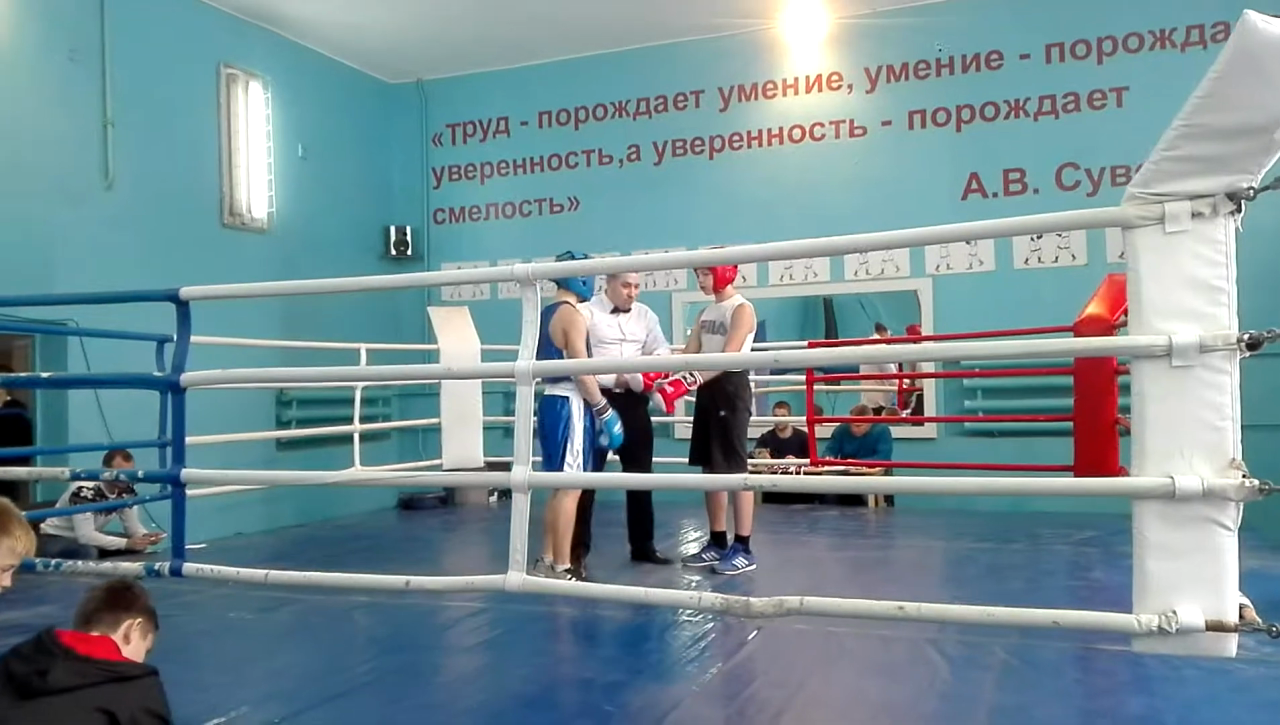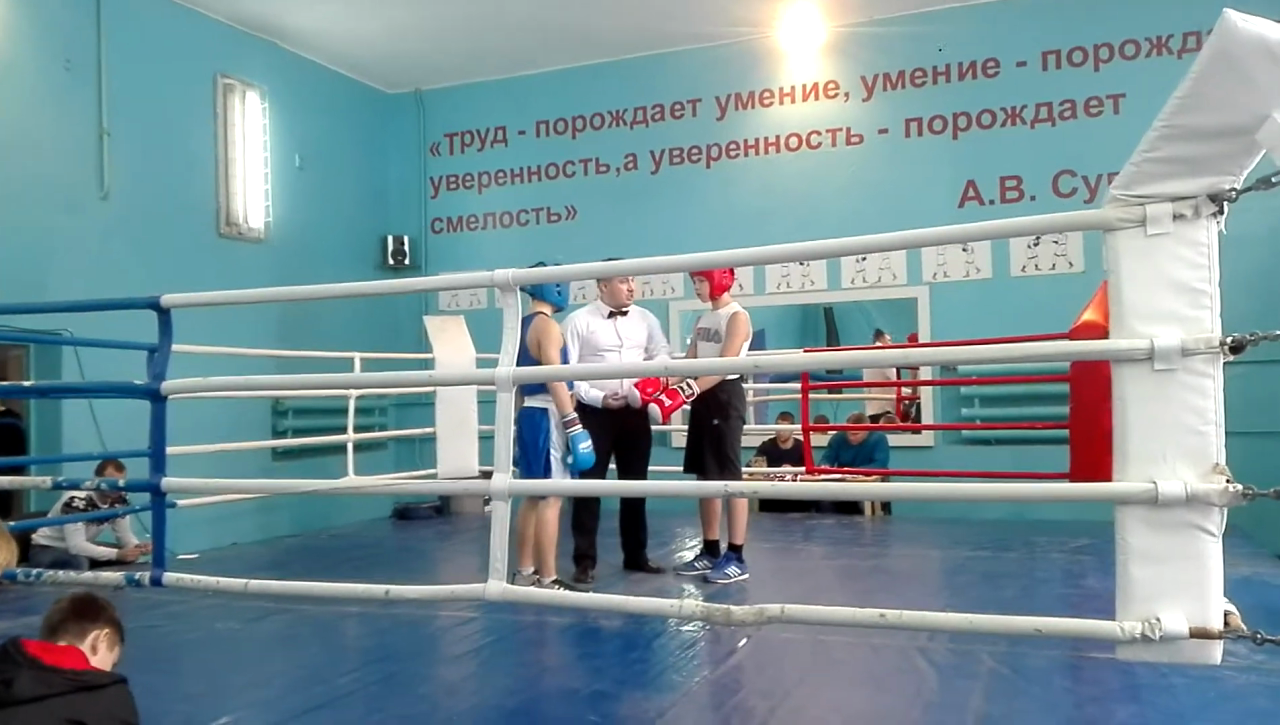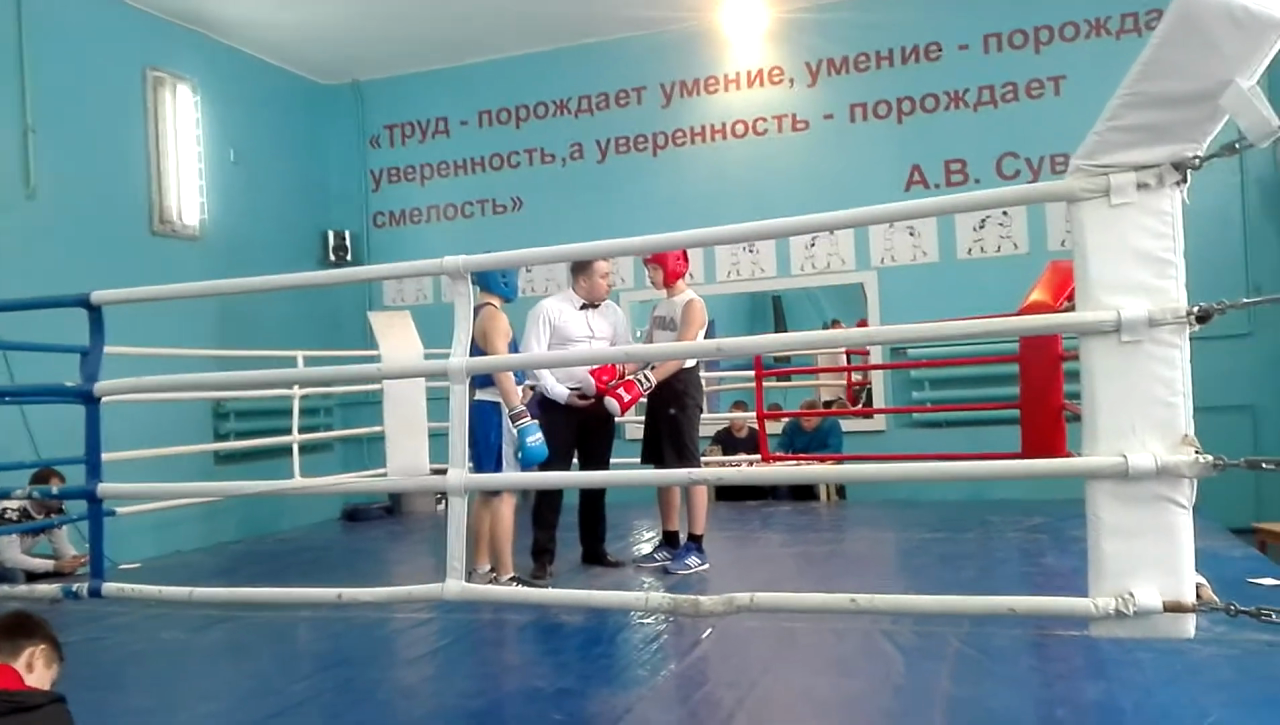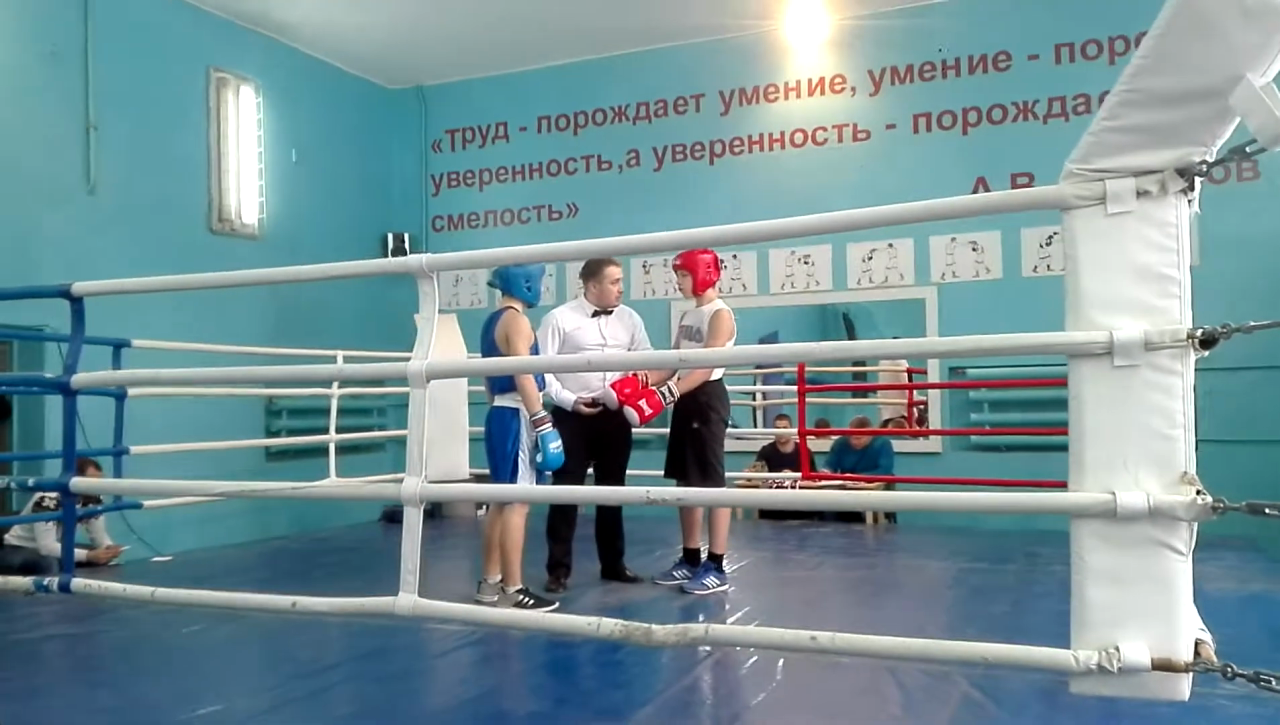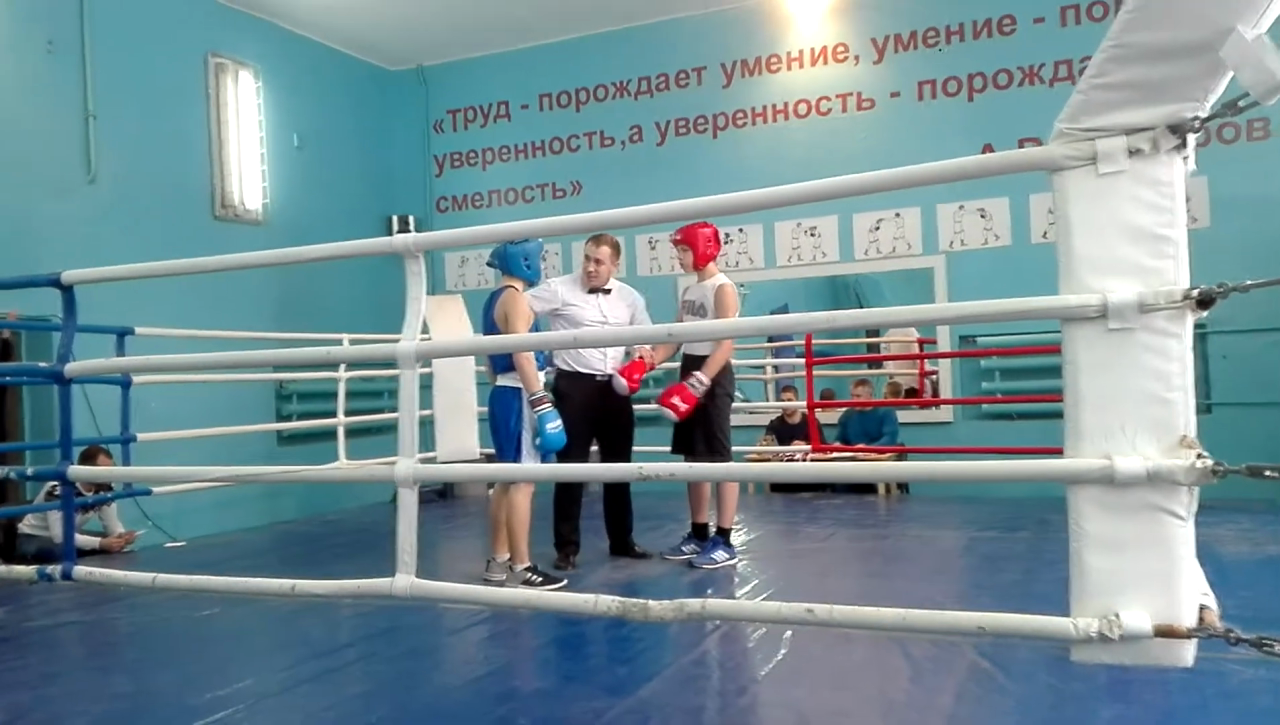
dt=1s
person 1, frame 1
left shoulder: (546, 314)
right shoulder: (572, 315)
right elbow: (581, 370)
right wrist: (603, 409)
left hip: (551, 401)
right hip: (570, 404)
left knee: (558, 486)
right knee: (570, 488)
left ankle: (546, 560)
right ankle: (561, 568)
person 1, frame 2
left shoulder: (523, 325)
right shoulder: (548, 325)
right elbow: (555, 380)
left wrist: (517, 426)
right wrist: (574, 425)
left hip: (528, 414)
right hip: (546, 416)
left knee: (533, 496)
right knee: (550, 498)
left ankle: (525, 571)
right ankle: (547, 579)
person 1, frame 3
left shoulder: (472, 317)
right shoulder: (495, 316)
right elbow: (501, 371)
right wrist: (521, 417)
left hip: (481, 406)
right hip: (498, 408)
left knee: (487, 492)
right knee: (504, 494)
left ankle: (481, 570)
right ankle: (505, 577)
person 1, frame 4
left shoulder: (492, 321)
right shoulder: (517, 320)
right elbow: (523, 376)
right wrist: (543, 422)
left hip: (499, 413)
right hip: (517, 416)
left knee: (501, 501)
right knee: (517, 504)
left ankle: (490, 582)
right ankle: (512, 590)
person 1, frame 5
left shoulder: (493, 300)
right shoulder: (516, 299)
right elbow: (521, 356)
right wrist: (541, 402)
left hip: (502, 393)
right hip: (519, 395)
left knee: (506, 481)
right knee: (522, 483)
left ankle: (499, 561)
right ankle: (520, 569)
person 2, frame 1
left shoulder: (741, 309)
right shoulder: (706, 312)
left elbow: (727, 357)
right elbow: (689, 353)
left wrist: (690, 379)
left hip: (731, 387)
right hip: (707, 389)
left knee: (735, 468)
right knee: (711, 468)
left ankle: (743, 549)
right ankle: (717, 542)
person 2, frame 2
left shoulder: (737, 317)
right shoulder: (703, 319)
right elbow: (689, 362)
left wrist: (685, 391)
right wrist: (662, 384)
left hip: (726, 396)
right hip: (703, 398)
left knee: (730, 478)
right knee: (705, 477)
left ankle: (736, 557)
right ankle: (711, 551)
person 2, frame 3
left shoulder: (692, 305)
right shoulder: (659, 307)
left elbow: (680, 355)
left wrist: (642, 381)
right wrist: (618, 373)
left hip: (681, 386)
right hip: (658, 388)
left knee: (688, 467)
right knee: (663, 467)
left ankle: (696, 548)
right ankle: (670, 542)
person 2, frame 4
left shoulder: (720, 315)
right shoulder: (688, 316)
left elbow: (706, 367)
left wrist: (664, 394)
right wrist: (640, 382)
left hip: (707, 399)
right hip: (685, 400)
left knee: (711, 483)
right knee: (686, 482)
left ankle: (716, 568)
right ankle: (691, 560)
person 2, frame 5
left shoulder: (723, 289)
right shoulder: (689, 292)
left elbow: (725, 344)
right elbow: (676, 339)
left wrist: (699, 383)
right wrist: (645, 363)
left hip: (711, 376)
right hip: (690, 373)
left knee: (718, 458)
right knee: (693, 457)
left ankle: (724, 541)
right ankle: (699, 534)
person 3, frame 1
left shoulder: (645, 315)
right shoulder: (583, 313)
left elbow: (660, 349)
left wrist: (657, 360)
right wrist: (608, 378)
left hip: (634, 401)
left knee: (640, 473)
left ankle: (643, 545)
right ankle: (577, 551)
person 3, frame 2
left shoulder: (645, 319)
right shoulder: (578, 321)
left elbow: (661, 356)
right wrist: (598, 398)
left hip: (635, 410)
right hip: (594, 411)
left knee: (635, 483)
right knee: (589, 484)
left ankle: (636, 554)
right ankle: (585, 561)
person 3, frame 3
left shoulder: (613, 312)
right shoulder: (547, 310)
right wrist: (562, 395)
left hip: (599, 404)
right hip: (559, 403)
left ankle: (594, 549)
right ankle: (543, 556)
person 3, frame 4
left shoulder: (629, 318)
right shoulder: (559, 318)
left elbow: (645, 357)
right wrist: (568, 400)
left hip: (615, 414)
right hip: (573, 414)
left knee: (613, 490)
right knee: (567, 490)
left ankle: (613, 564)
right ankle: (559, 569)
person 3, frame 5
left shoulder: (630, 297)
right shoulder: (558, 290)
left elbow: (644, 332)
left wrist: (642, 348)
left hip: (616, 389)
right hip: (574, 387)
left knee: (619, 466)
right knee: (571, 467)
left ankle: (622, 540)
right ankle: (567, 547)
